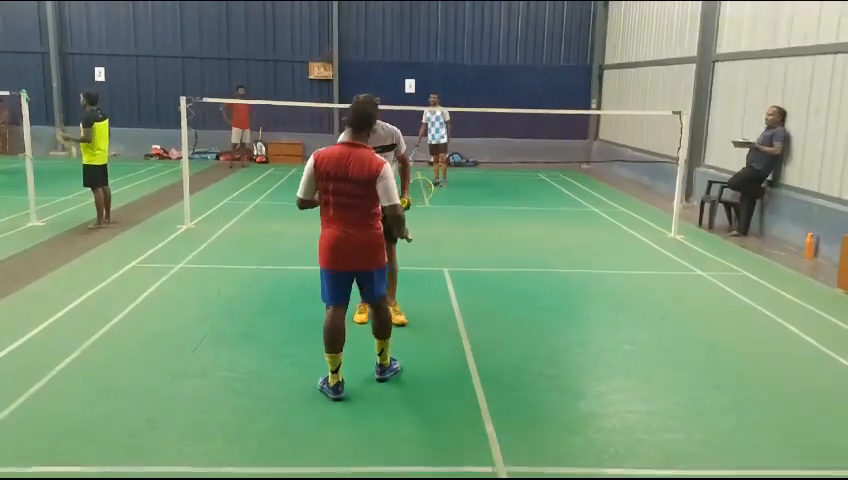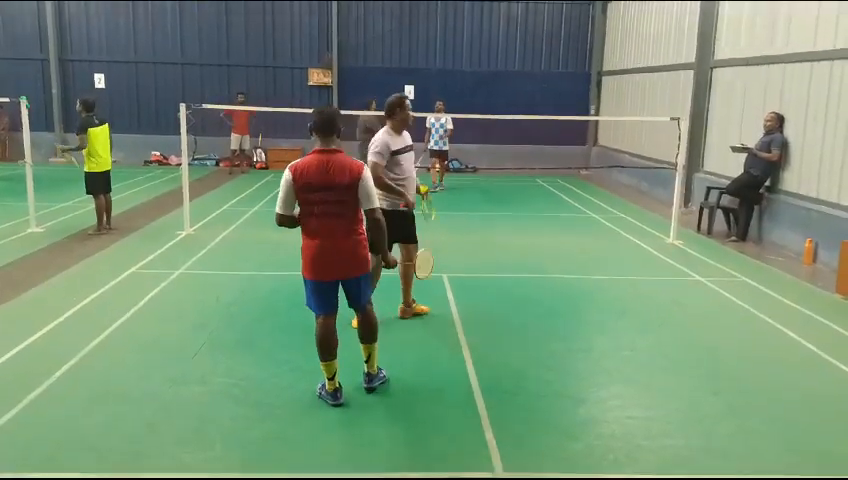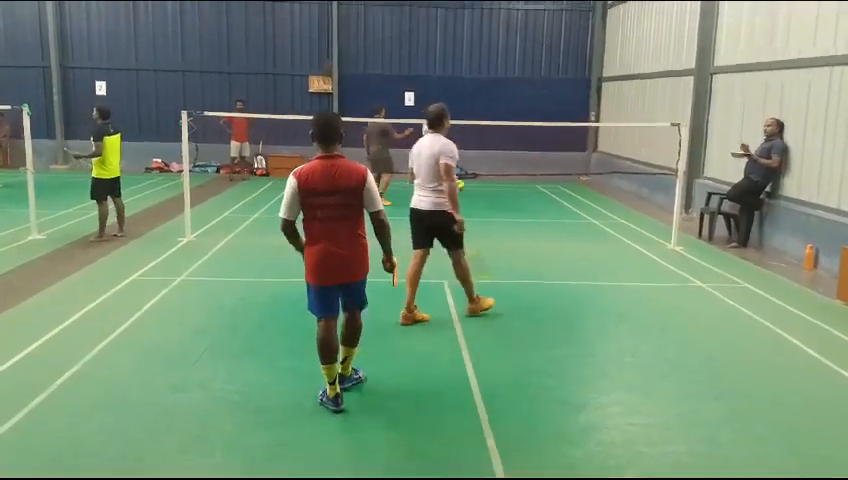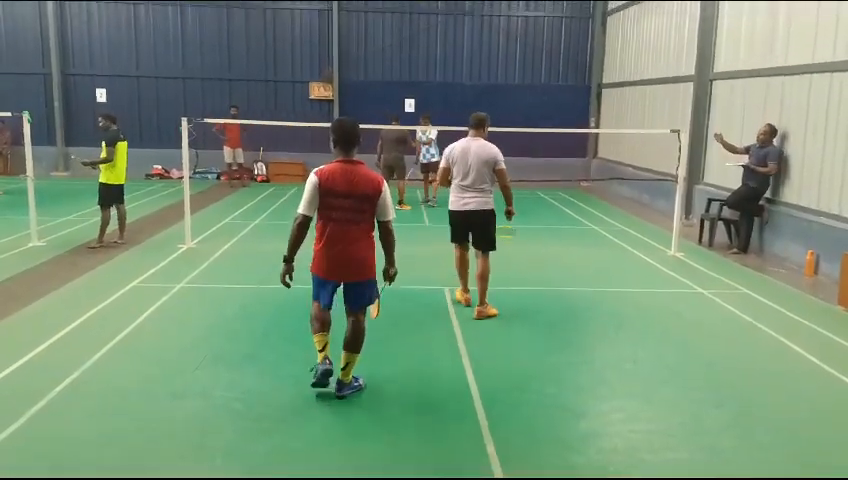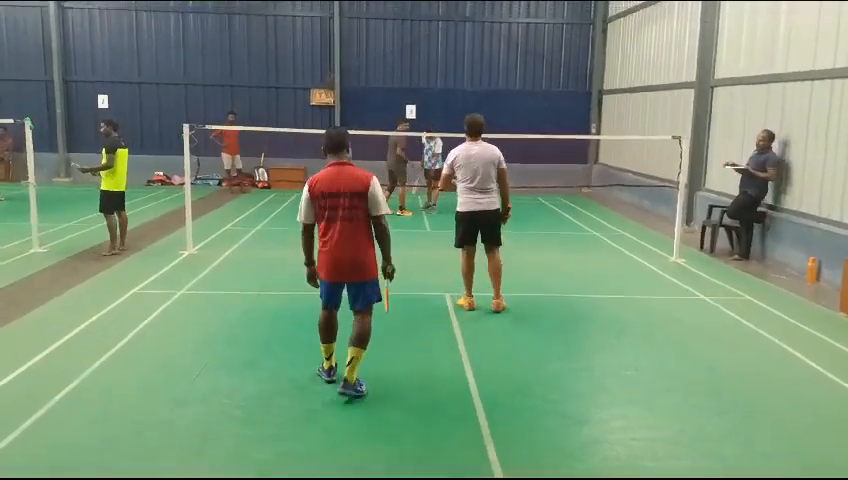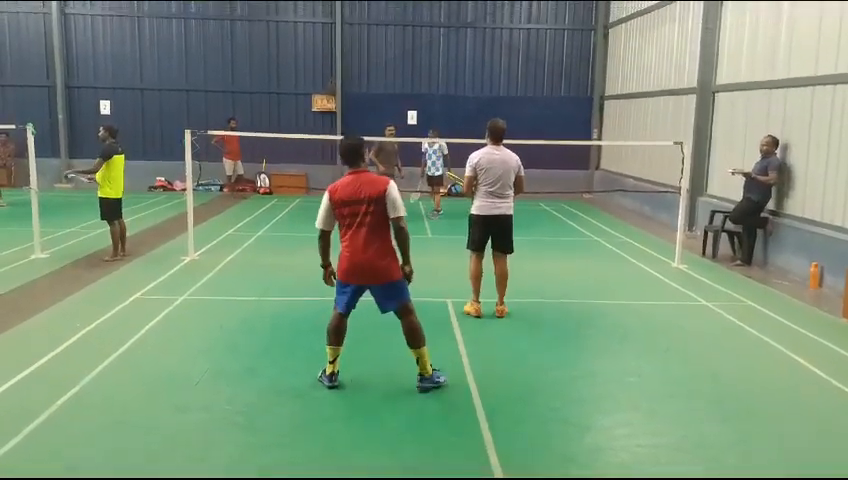
dt=0.5s
person 1, frame 1
left shoulder: (319, 158)
right shoulder: (379, 166)
left elbow: (302, 202)
right elbow: (394, 213)
right wrist: (401, 231)
left hip: (334, 246)
right hip: (369, 247)
left knee: (335, 309)
right knee: (379, 303)
left ankle: (334, 380)
right ankle: (384, 364)
person 1, frame 2
left shoulder: (295, 170)
right shoulder: (357, 169)
left elbow: (282, 219)
right elbow: (374, 217)
right wrist: (384, 253)
left hip: (317, 257)
right hip: (354, 255)
left knee: (325, 317)
right knee: (364, 309)
left ankle: (332, 386)
right ankle: (371, 372)
person 1, frame 3
left shoulder: (300, 176)
right shoulder: (361, 173)
left elbow: (286, 225)
right elbow: (380, 219)
left wrist: (303, 248)
right wrist: (388, 254)
left hip: (320, 260)
right hip: (354, 259)
left knee: (326, 321)
right knee: (353, 313)
left ankle: (333, 391)
right ankle: (346, 372)
person 1, frame 4
left shoulder: (319, 176)
right shoulder: (376, 181)
left elbow: (302, 222)
right elbow: (386, 228)
left wrist: (289, 260)
right wrist: (390, 263)
left hip: (326, 260)
right hip: (361, 263)
left knee: (320, 307)
right knee: (356, 317)
left ankle: (323, 359)
right ankle: (345, 379)
person 1, frame 5
left shoulder: (313, 183)
right shoulder: (367, 179)
left elbow: (306, 229)
right elbow: (380, 225)
left wrist: (309, 263)
right wrist: (387, 260)
left hip: (329, 261)
right hip: (361, 261)
left knee: (328, 309)
right knee: (363, 316)
left ankle: (328, 366)
right ankle: (350, 377)
person 1, frame 6
left shoulder: (333, 191)
right shoulder: (384, 184)
left elbow: (323, 234)
right elbow: (400, 227)
left wrist: (326, 265)
right wrist: (406, 261)
left hip: (349, 266)
right hip: (383, 265)
left knee: (340, 314)
right knee: (407, 314)
left ankle: (330, 372)
right ankle: (426, 374)
person 2, frame 1
left shoulder: (392, 133)
right shoulder: (346, 139)
left elbow: (404, 163)
left wrist: (404, 194)
left knee: (389, 252)
left ankle: (391, 304)
right ankle: (364, 303)
person 2, frame 2
left shoulder: (405, 135)
right shoulder: (382, 140)
right elbow: (375, 178)
left wrist: (415, 187)
right wrist: (403, 196)
left hip: (404, 207)
right hip: (386, 208)
left knee: (410, 254)
left ankle: (407, 304)
person 2, frame 3
left shoulder: (417, 145)
right shoulder: (446, 145)
right elbow: (448, 180)
right wrist: (456, 212)
left hip: (418, 207)
right hip: (441, 209)
left knee: (419, 256)
right knee: (457, 256)
left ankle: (409, 309)
right ankle: (474, 302)
person 2, frame 4
left shoulder: (452, 148)
right shoulder: (492, 150)
left elbow: (441, 180)
right elbow: (504, 183)
right wrist: (510, 206)
left hip: (456, 207)
right hip: (483, 209)
left knee: (461, 249)
right knee: (483, 255)
left ankle: (464, 292)
right ankle: (482, 306)
person 2, frame 5
left shoulder: (455, 153)
right shoulder: (494, 151)
left elbow: (443, 184)
right elbow: (504, 183)
right wrist: (506, 206)
left hip: (466, 210)
right hip: (491, 209)
left knee: (467, 253)
right knee: (493, 253)
left ankle: (468, 298)
right ankle: (497, 299)
person 2, frame 6
left shoulder: (476, 156)
right shoulder: (514, 158)
left elbow: (467, 189)
right elbow: (520, 189)
left hip: (481, 213)
right hip: (505, 214)
left knee: (476, 257)
right knee: (501, 259)
left ankle: (475, 303)
right ankle: (500, 305)
person 3, frame 1
left shoulder: (88, 117)
right shoulder: (103, 115)
left elbow: (88, 139)
left wrist: (70, 138)
left hip: (92, 159)
right hip: (102, 157)
left knee: (96, 188)
right knee: (105, 186)
left ankle: (100, 221)
right ankle: (107, 217)
person 3, frame 2
left shoulder: (83, 124)
right shoulder: (103, 120)
left elbow: (82, 145)
left wrist: (67, 148)
left hip: (93, 166)
right hip: (106, 164)
left knee: (98, 196)
right knee: (106, 193)
left ankle: (100, 227)
right ankle: (108, 223)
person 3, frame 3
left shoulder: (98, 130)
right shoulder: (115, 129)
left elbow: (98, 152)
left wrist: (81, 156)
left hip: (102, 173)
right hip: (115, 171)
left knee: (102, 202)
right knee: (117, 199)
left ankle: (101, 234)
right ankle: (121, 229)
person 3, frame 4
left shoulder: (110, 136)
right shoulder: (121, 135)
left elbow: (109, 158)
left wrist: (91, 162)
right wrist: (99, 164)
left hip: (109, 178)
right hip: (119, 177)
left knee: (105, 208)
right knee: (120, 205)
left ankle: (100, 239)
right ankle: (121, 236)
person 3, frame 5
left shoulder: (110, 142)
right shoulder: (122, 142)
left elbow: (109, 164)
left wrist: (90, 169)
right wrist: (99, 171)
left hip: (110, 185)
right hip: (120, 184)
left knee: (108, 214)
right knee: (121, 212)
left ankle: (113, 246)
right ankle: (122, 243)
person 3, frame 6
left shoulder: (107, 148)
right shoulder: (118, 148)
left elbow: (95, 169)
left wrist: (74, 171)
right wrist: (97, 178)
left hip: (108, 192)
right hip: (117, 191)
left knee: (112, 221)
right knee: (119, 219)
left ankle: (115, 253)
right ankle: (123, 249)
person 4, frame 1
left shoulder: (779, 132)
right shoulder: (768, 130)
left elbow: (777, 150)
left wrist: (757, 146)
right wrist: (751, 144)
left hip: (759, 168)
right hip: (754, 167)
left knee: (733, 183)
right knee: (747, 199)
left ankle: (759, 191)
right ankle: (741, 229)
person 4, frame 2
left shoulder: (777, 138)
right shoulder: (766, 136)
left elbow: (774, 157)
left wrist: (755, 152)
right wrist: (750, 150)
left hip: (757, 174)
right hip: (752, 173)
left knee: (731, 189)
right knee: (746, 204)
left ankle: (757, 197)
right ankle: (740, 235)
person 4, frame 3
left shoulder: (778, 144)
right shoulder: (766, 142)
left elbow: (774, 163)
left wrist: (756, 159)
right wrist: (747, 152)
left hip: (757, 180)
right hip: (752, 179)
left knee: (732, 194)
right knee: (746, 209)
left ankle: (758, 203)
right ankle: (741, 241)
person 4, frame 4
left shoulder: (773, 151)
right shoulder: (755, 147)
left elbow: (772, 170)
right elbow: (735, 150)
left wrist: (753, 167)
right wrist: (722, 141)
left hip: (756, 186)
right hip: (749, 185)
left knee: (731, 201)
right knee: (746, 216)
left ankle: (759, 210)
right ankle: (741, 247)
person 4, frame 5
left shoulder: (771, 157)
right shoulder: (755, 154)
left elbow: (772, 176)
right elbow: (746, 171)
left wrist: (752, 171)
right wrist: (735, 166)
left hip: (754, 193)
right hip: (746, 191)
left knee: (732, 212)
right knee: (745, 223)
left ankle: (761, 216)
right ankle: (743, 254)
person 4, frame 6
left shoulder: (774, 161)
right shoulder: (763, 159)
left elbow: (772, 180)
left wrist: (753, 176)
right wrist: (744, 173)
left hip: (757, 198)
right hip: (751, 197)
left knee: (734, 217)
right knee: (748, 228)
left ankle: (764, 222)
right ankle: (745, 259)
